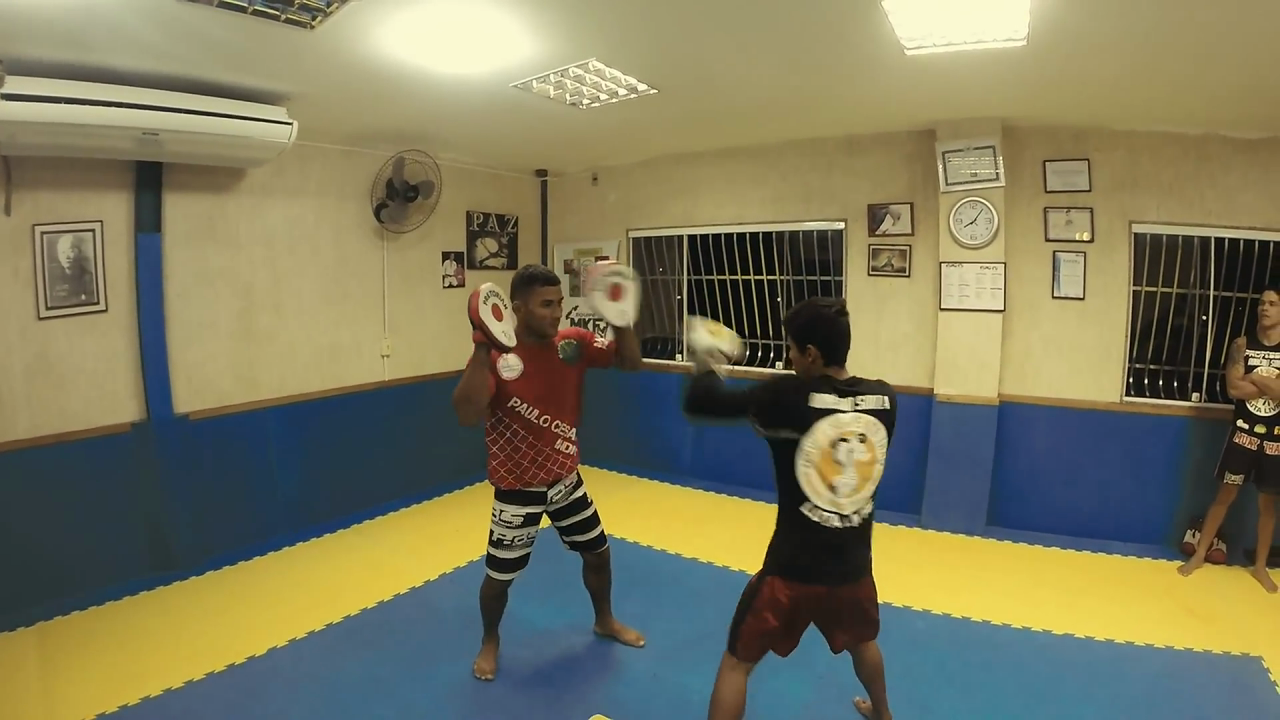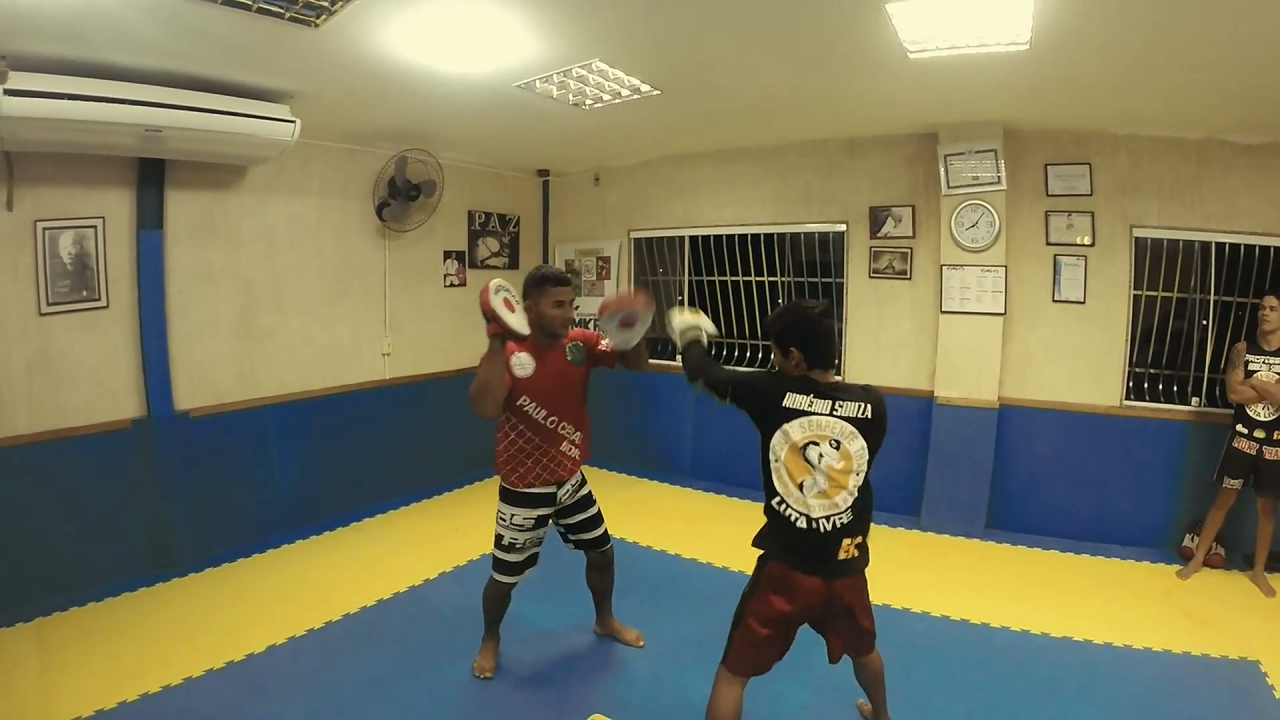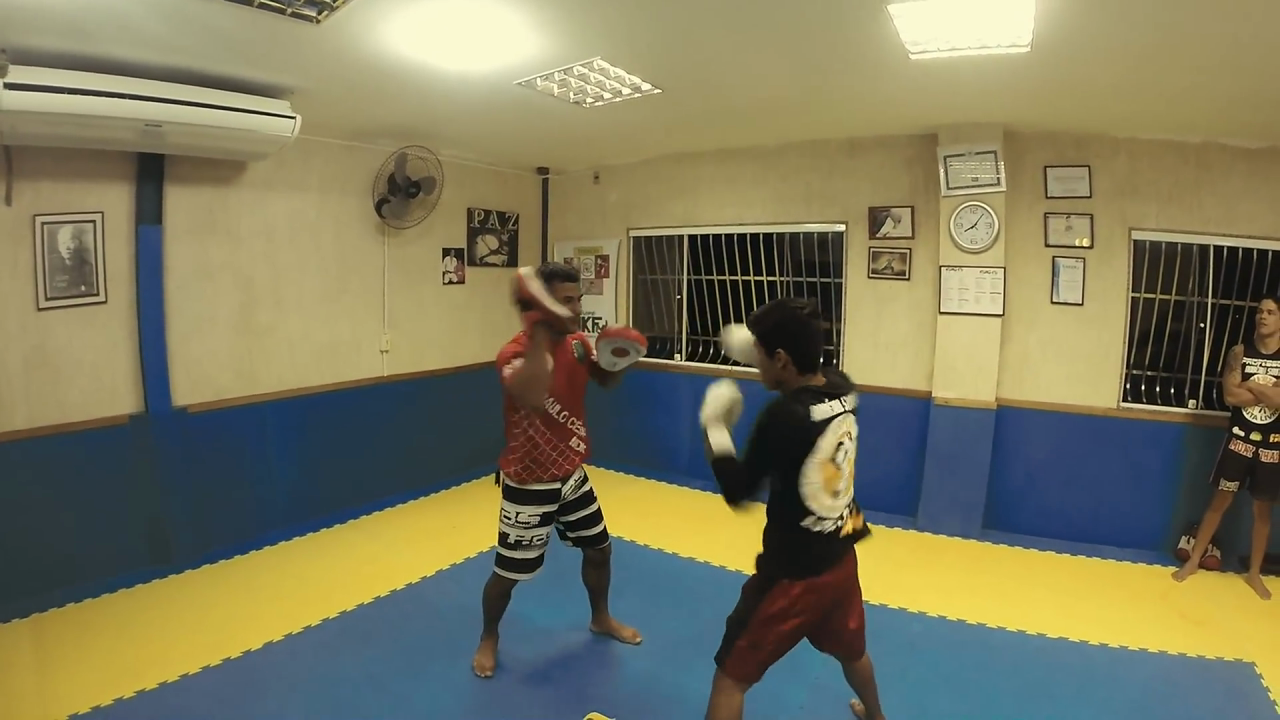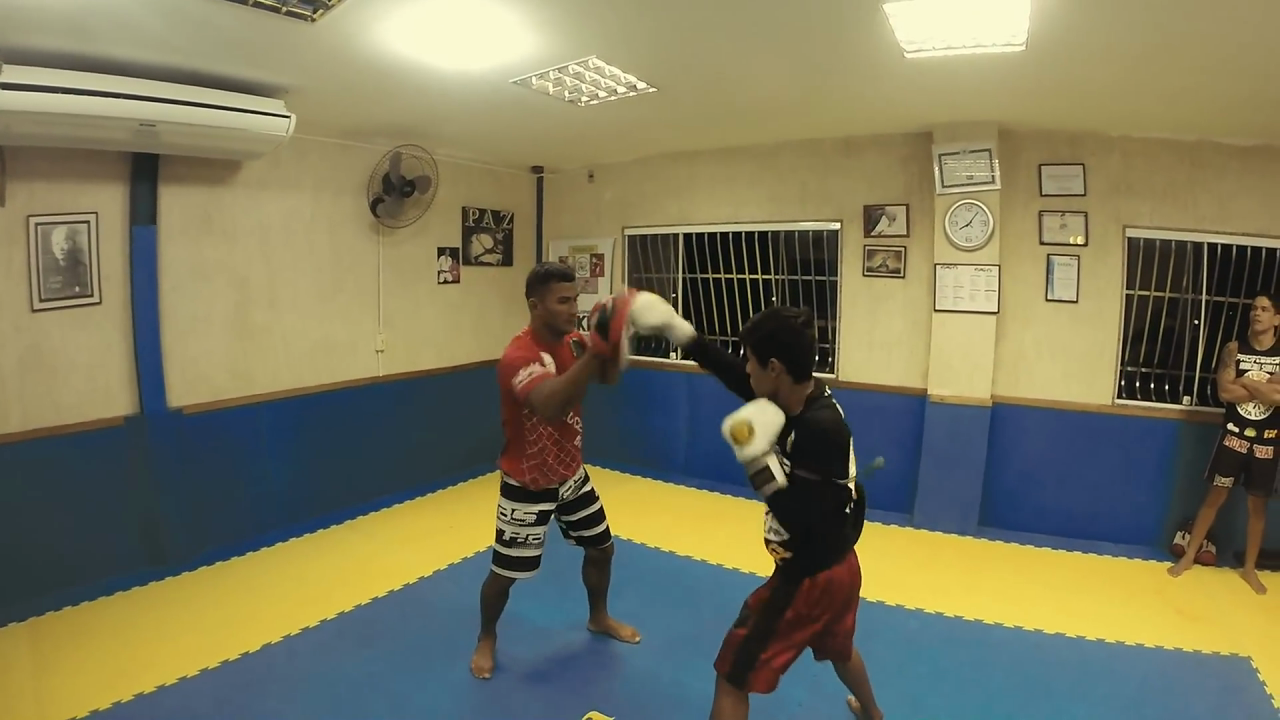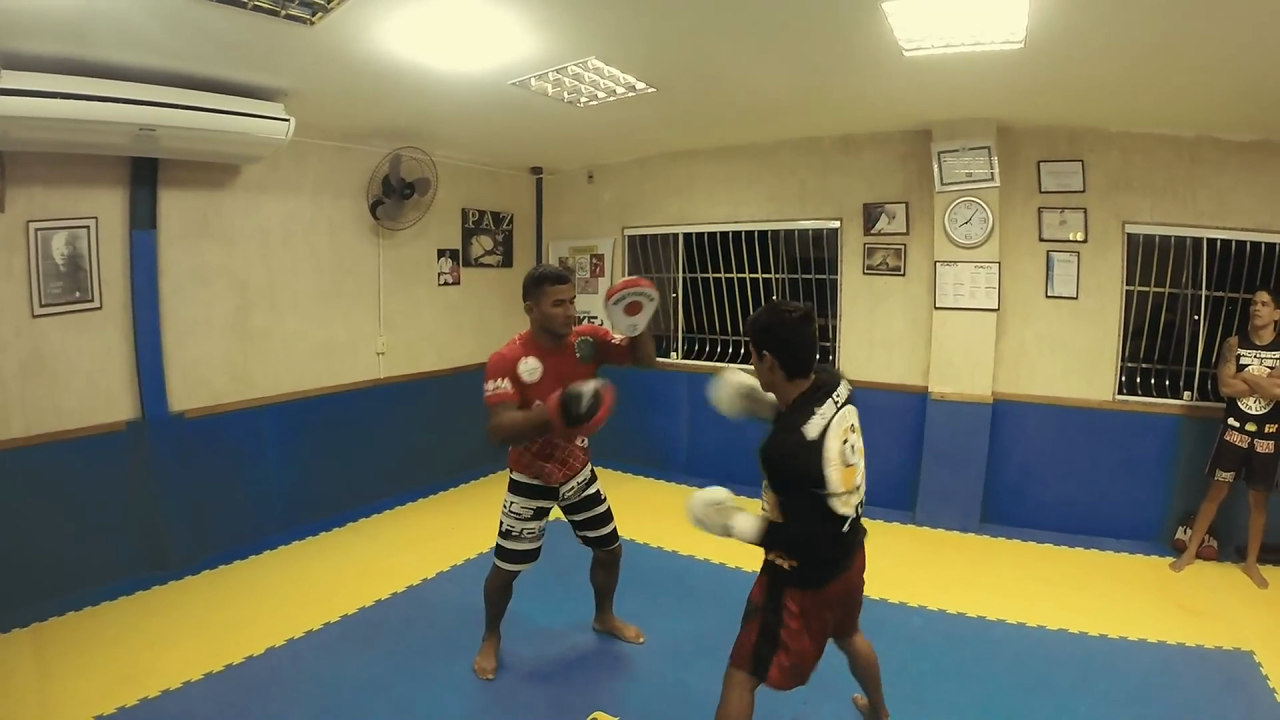
dt=0.1s
person 1, frame 1
left shoulder: (793, 394)
right shoulder: (883, 398)
left elbow: (701, 400)
left wrist: (705, 360)
left hip: (795, 566)
right hip: (853, 562)
left knee: (737, 660)
right knee: (861, 638)
person 1, frame 2
left shoulder: (773, 392)
right shoulder: (871, 404)
left elbow: (704, 372)
left wrist: (690, 333)
left hip: (786, 567)
right hip: (844, 565)
left knee: (733, 672)
right knee: (862, 647)
person 1, frame 3
left shoulder: (784, 415)
right shoulder: (841, 390)
left elbow: (736, 491)
left wrist: (715, 427)
right wrist: (753, 352)
left hip: (793, 571)
right hip: (839, 561)
left knee: (731, 675)
right knee: (848, 647)
person 1, frame 4
left shoulder: (822, 428)
right shoulder: (809, 392)
left elbow: (808, 525)
right elbow: (740, 381)
left wrist: (758, 460)
right wrist: (677, 329)
left hip: (812, 575)
right hip: (835, 564)
left knee: (732, 678)
right knee: (839, 648)
person 1, frame 5
left shoulder: (781, 445)
right shoulder: (838, 388)
left elbow: (806, 540)
left wrist: (735, 523)
right wrist: (765, 401)
left hip: (803, 575)
right hip: (846, 558)
left knee: (743, 672)
right knee: (848, 634)
person 2, frame 1
left shoulder: (574, 342)
right shoulder: (494, 358)
left elbow: (630, 362)
right elbow: (467, 415)
left wrist: (622, 320)
right wrist: (483, 348)
left hip: (565, 479)
right hip: (518, 487)
left knee: (598, 553)
right knee: (500, 574)
left ankle: (605, 621)
right ankle: (490, 642)
person 2, frame 2
left shoulder: (581, 343)
right shoulder: (507, 355)
left elbow: (635, 364)
right elbow: (485, 408)
right wrist: (497, 340)
left hip: (570, 479)
right hip: (524, 489)
left knee: (602, 552)
right knee: (505, 576)
left ankle: (605, 621)
right ankle: (490, 640)
person 2, frame 3
left shoulder: (578, 342)
right shoulder: (518, 353)
left elbow: (606, 379)
right elbow: (535, 397)
right wrist: (537, 329)
left hip: (571, 474)
right hip: (528, 485)
left knee: (599, 548)
right knee: (508, 573)
left ankle: (601, 618)
right ankle: (489, 638)
person 2, frame 4
left shoulder: (576, 340)
right shoulder: (518, 354)
left elbow: (608, 376)
right elbow: (549, 404)
left wrist: (610, 349)
right wrist: (595, 353)
left hip: (572, 474)
right hip: (527, 484)
left knee: (601, 548)
right knee: (506, 572)
left ankle: (599, 618)
right ankle: (486, 638)
person 2, frame 5
left shoulder: (589, 339)
right shoulder: (507, 360)
left elbow: (640, 355)
right elbow: (499, 426)
left wrist: (639, 325)
right wrist: (555, 412)
left hip: (578, 473)
right hip: (530, 481)
left knee: (610, 550)
right knee: (506, 566)
left ankle: (604, 617)
right ankle: (490, 639)
person 3, frame 1
right shoulder: (1242, 345)
right elbow: (1234, 389)
left wrist: (1255, 378)
right hip: (1244, 432)
right knee: (1225, 494)
right ankle: (1199, 554)
person 3, frame 2
right shoulder: (1242, 350)
right elbow: (1234, 393)
left wrist: (1255, 383)
right hip: (1243, 437)
right knee: (1224, 499)
right ankle: (1198, 558)
person 3, frame 3
right shoulder: (1239, 352)
right elbow: (1230, 395)
left wrist: (1251, 385)
right hip: (1239, 439)
right knee: (1219, 501)
left ankle: (1254, 572)
right ankle: (1193, 560)
person 3, frame 4
right shoulder: (1234, 349)
right elbow: (1225, 392)
left wrist: (1245, 381)
right hip: (1234, 435)
right knee: (1214, 497)
left ankle: (1249, 568)
right ankle: (1189, 556)
person 3, frame 5
right shoulder: (1234, 344)
right elbow: (1226, 386)
left wrist: (1246, 376)
right hip: (1234, 430)
right knee: (1216, 492)
left ankle: (1251, 562)
right ankle: (1191, 550)
